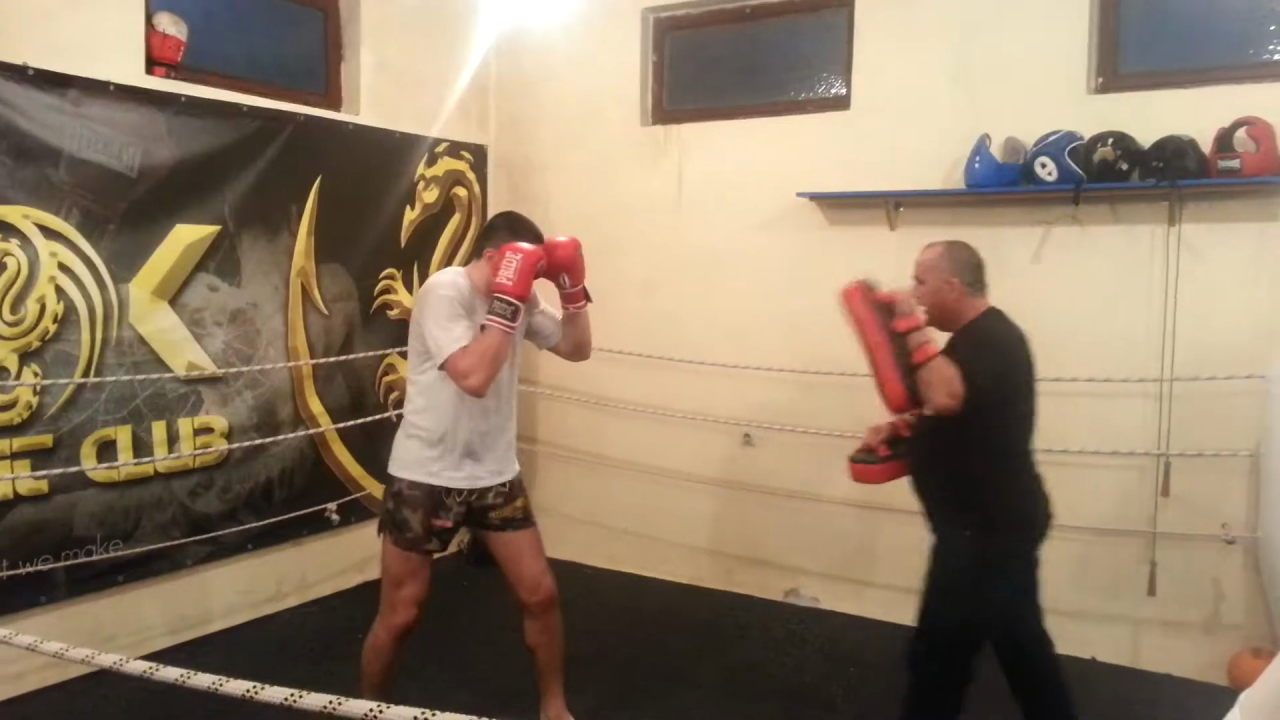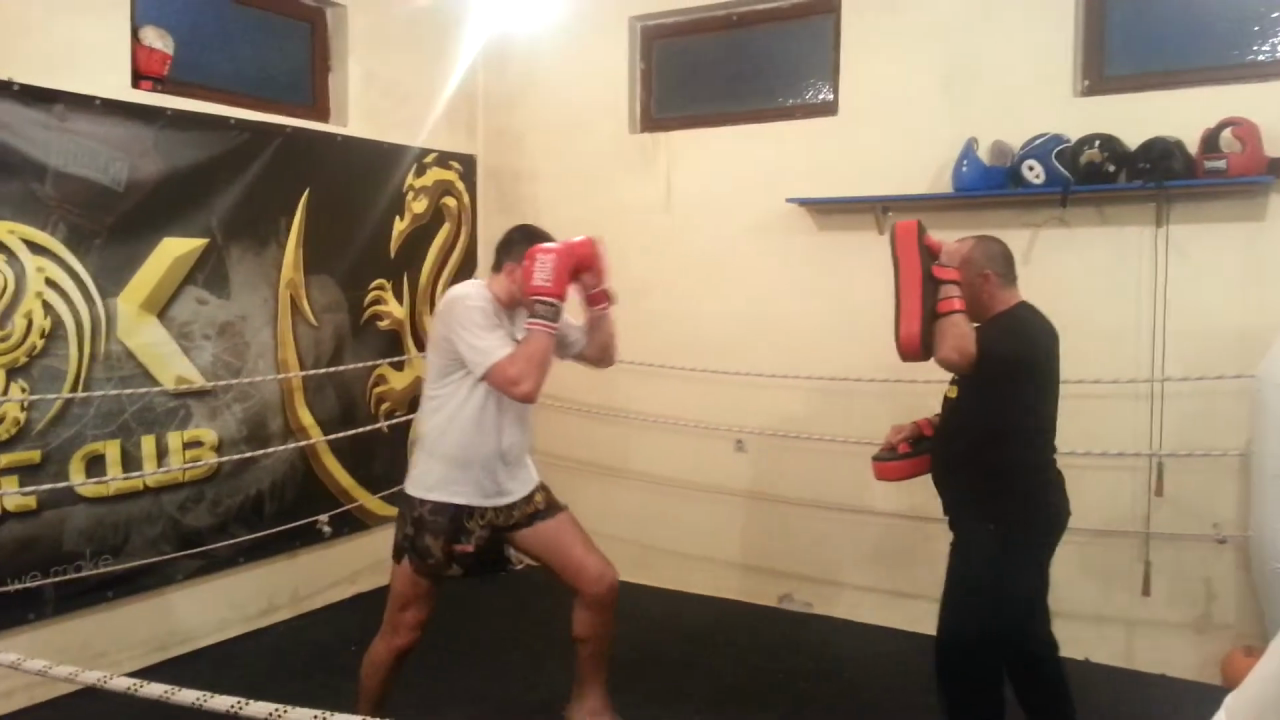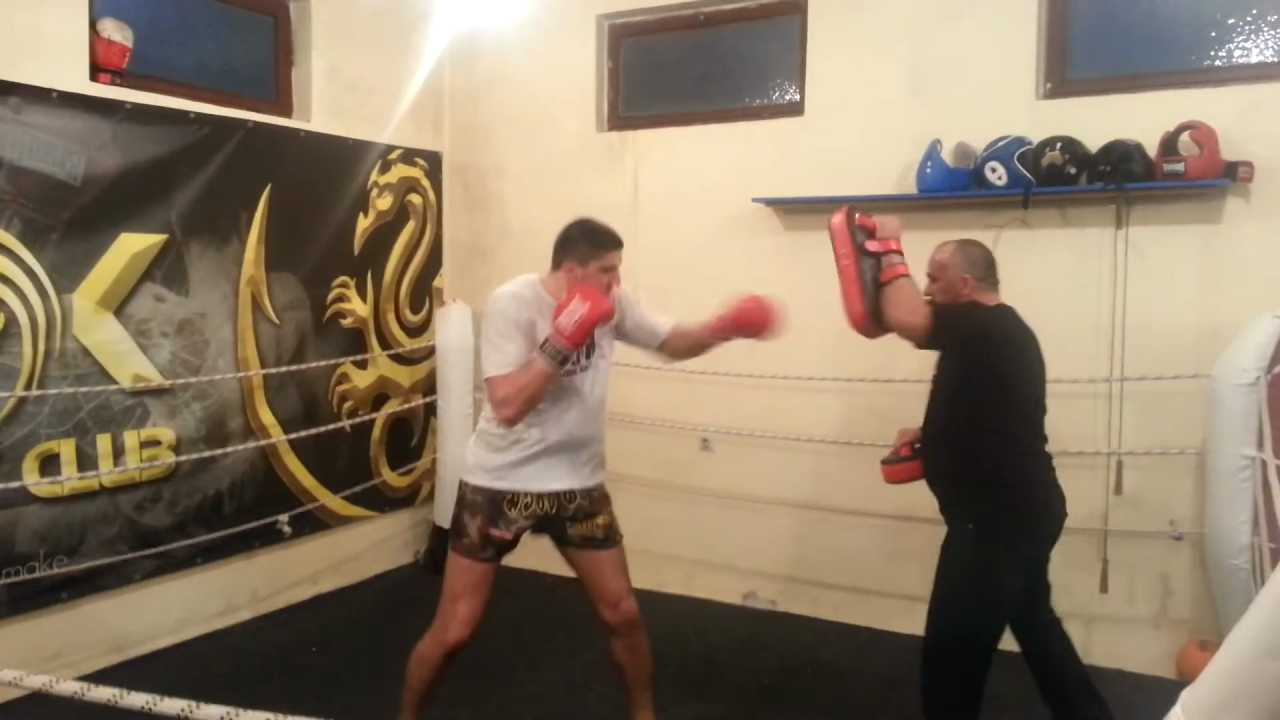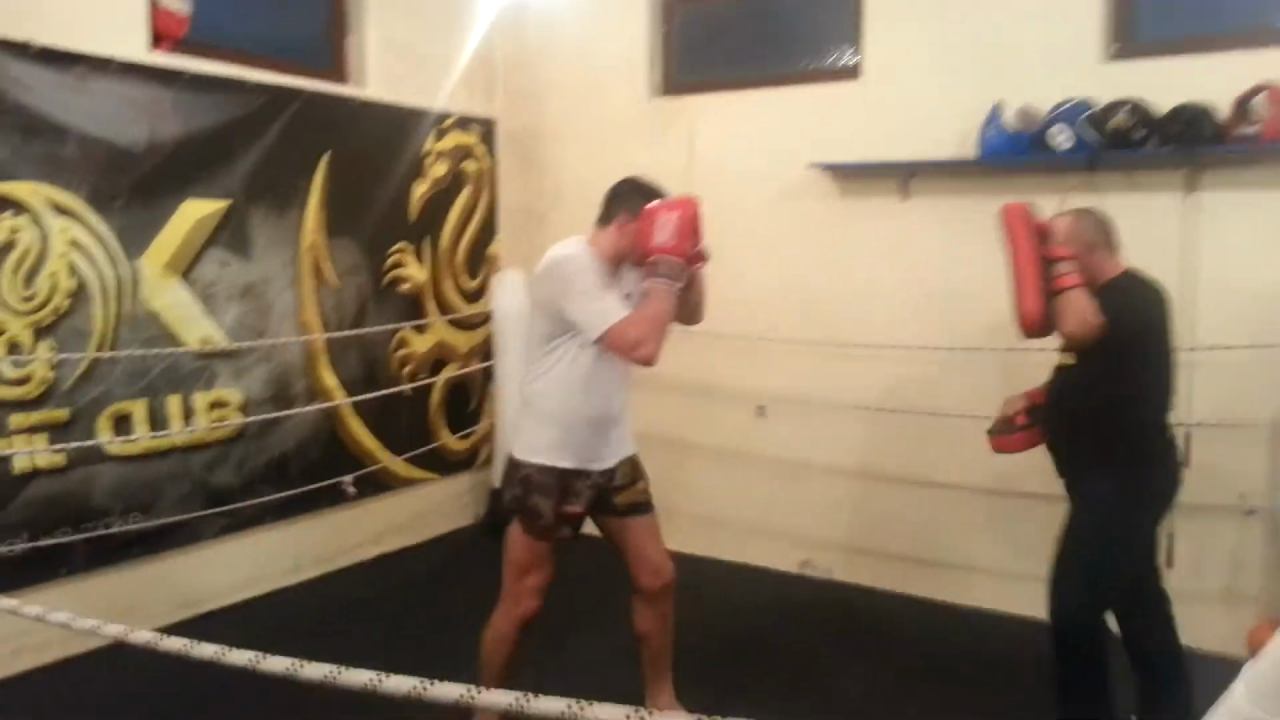
dt=0.4s
person 1, frame 1
left shoulder: (520, 298)
right shoulder: (443, 291)
left elbow: (576, 348)
right elbow: (473, 377)
left wrist: (572, 287)
right wrist: (506, 302)
left hip: (496, 474)
right hip: (425, 476)
left knee: (540, 594)
right knee: (400, 613)
person 1, frame 2
left shoulder: (528, 308)
right shoulder: (466, 304)
left elbow: (601, 354)
right elbow: (524, 384)
left wrist: (593, 289)
right wrist: (546, 303)
left hip: (514, 487)
right hip: (444, 495)
left knee: (599, 582)
right knee: (402, 633)
person 1, frame 3
left shoulder: (611, 301)
right shoulder: (511, 302)
left elbow: (673, 344)
right elbow: (506, 407)
left wrist: (726, 325)
right wrist: (560, 343)
left hip: (577, 485)
right hip: (499, 483)
left knee: (622, 615)
right knee: (453, 630)
person 1, frame 4
left shoulder: (630, 268)
right shoulder: (568, 265)
left elbow: (690, 313)
right elbow: (641, 347)
left wrist: (689, 255)
right wrist: (667, 264)
left hip: (611, 455)
right hip: (549, 461)
left knee: (657, 579)
right knee: (522, 602)
person 2, frame 1
left shoulder: (991, 341)
right shoulder: (979, 336)
left elbow: (945, 397)
right elbow: (955, 413)
left wrist: (912, 330)
right wrist: (899, 428)
left hip: (986, 527)
right hip: (1002, 519)
left knee: (938, 650)
right knee: (1017, 634)
person 2, frame 2
left shoulder: (1024, 330)
right shoulder: (1001, 332)
left elbow: (952, 353)
right elbow: (982, 411)
left wrist: (945, 282)
right wrist: (923, 427)
left hip: (1009, 521)
right hip: (1008, 516)
left knee: (965, 648)
right knee: (1022, 637)
person 2, frame 3
left shoulder: (981, 327)
right shoulder: (1000, 330)
left elbow: (907, 320)
left wrist: (888, 251)
right wrist: (929, 432)
left hip: (996, 516)
right hip: (1019, 507)
left knee: (955, 644)
right knee: (1033, 621)
person 2, frame 4
left shoulder: (1135, 297)
right shoulder: (1102, 300)
left elbow: (1076, 328)
left wrist: (1061, 255)
right wrist: (1034, 400)
left hip: (1125, 477)
right hip: (1111, 475)
left knee: (1075, 602)
right knee: (1135, 594)
